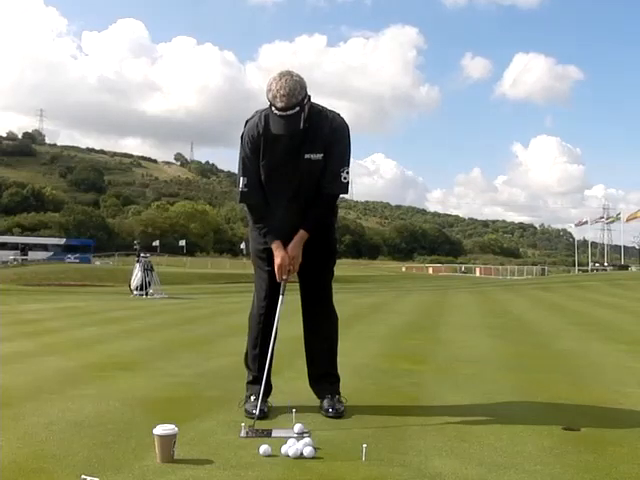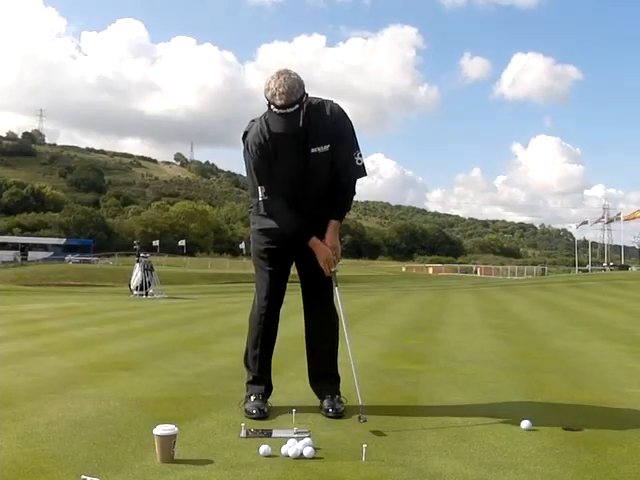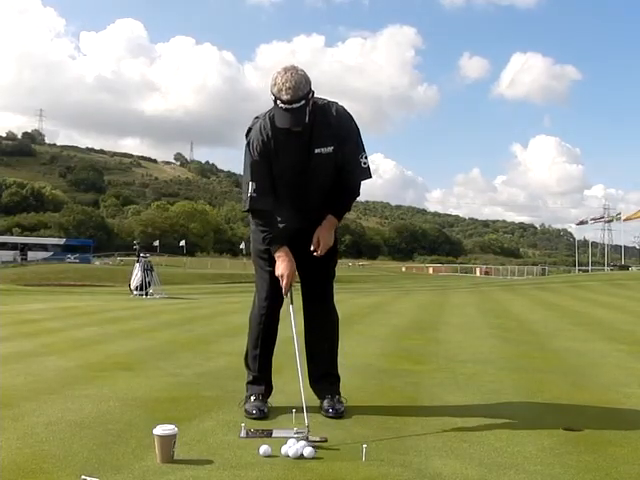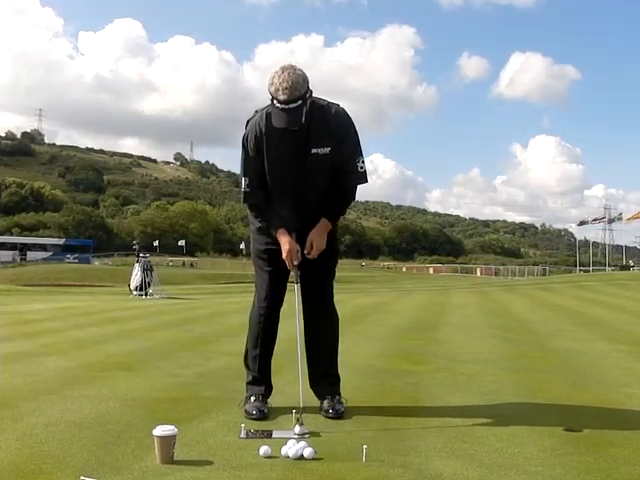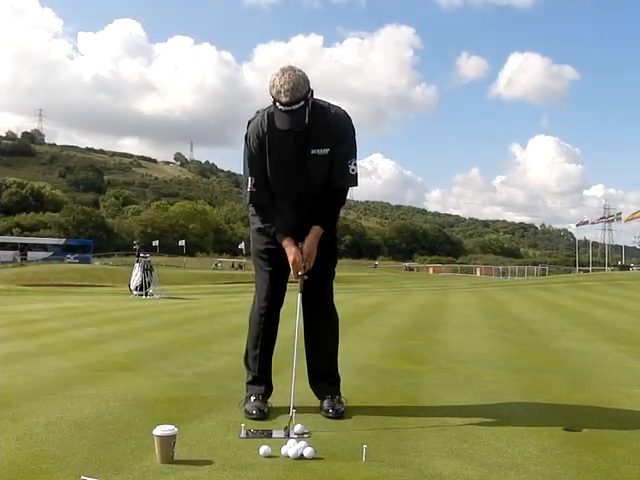
dt=1s
person 1, frame 1
left shoulder: (334, 126)
right shoulder: (255, 128)
left elbow: (330, 193)
right elbow: (251, 195)
left wrist: (299, 240)
right wrist: (276, 245)
left hip: (316, 228)
right hip: (268, 228)
left knee: (320, 304)
right knee: (265, 304)
left ankle: (328, 388)
right ankle: (256, 387)
person 1, frame 2
left shoulder: (333, 118)
right shoulder: (257, 135)
left elbow: (347, 178)
right elbow: (269, 202)
left wrist: (332, 228)
right wrist: (313, 243)
left hip: (321, 225)
right hip: (272, 226)
left knee: (322, 304)
right knee: (266, 303)
left ankle: (328, 389)
right ankle: (257, 389)
person 1, frame 3
left shoulder: (338, 121)
right shoulder: (261, 131)
left elbow: (351, 180)
right elbow: (257, 201)
left wrist: (331, 222)
right wrist: (281, 252)
left hip: (320, 226)
right hip: (271, 229)
left knee: (321, 305)
right knee: (266, 304)
left ankle: (328, 389)
right ankle: (256, 389)
person 1, frame 4
left shoulder: (337, 121)
right shoulder: (257, 127)
left elbow: (348, 183)
right elbow: (252, 194)
left wrist: (324, 227)
right wrist: (281, 235)
left hip: (320, 227)
right hip: (270, 227)
left knee: (321, 305)
right knee: (266, 304)
left ankle: (328, 390)
right ankle: (257, 389)
person 1, frame 5
left shoulder: (337, 122)
right shoulder: (259, 127)
left elbow: (339, 189)
right elbow: (257, 196)
left wrist: (315, 236)
right wrist: (286, 243)
left hip: (318, 227)
right hip: (271, 228)
left knee: (321, 304)
right knee: (266, 304)
left ankle: (328, 390)
right ankle: (257, 389)
